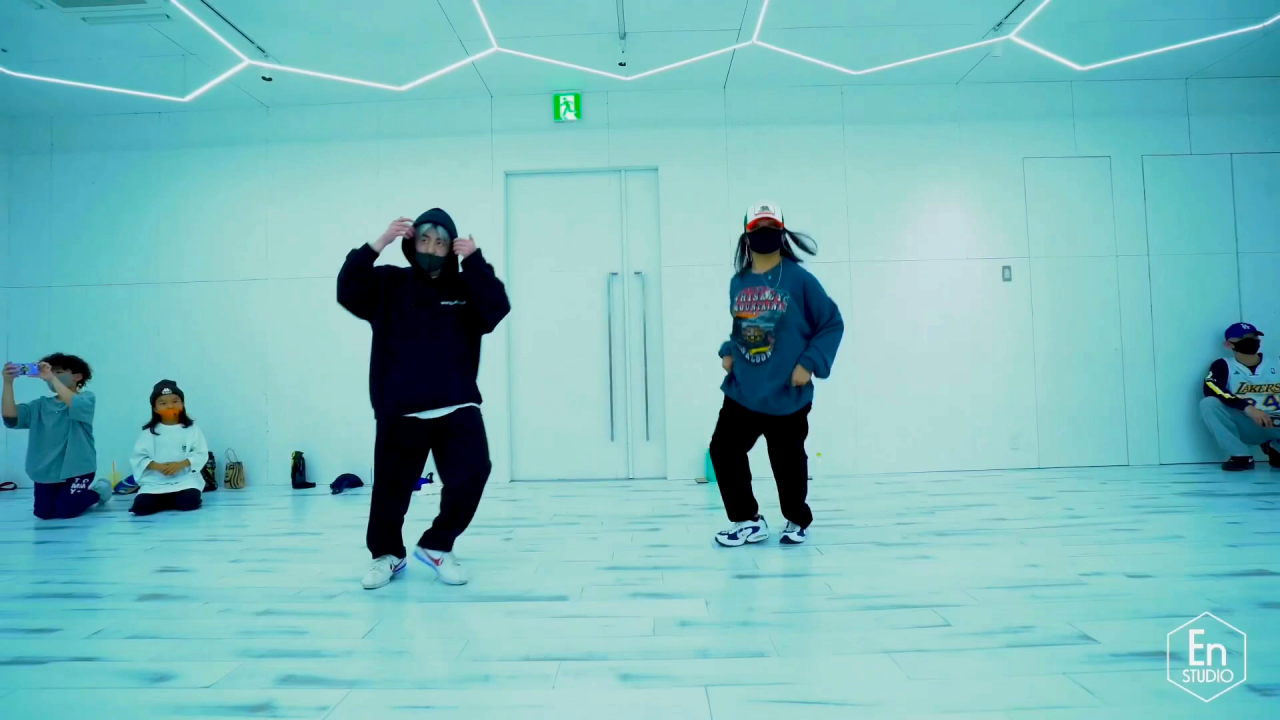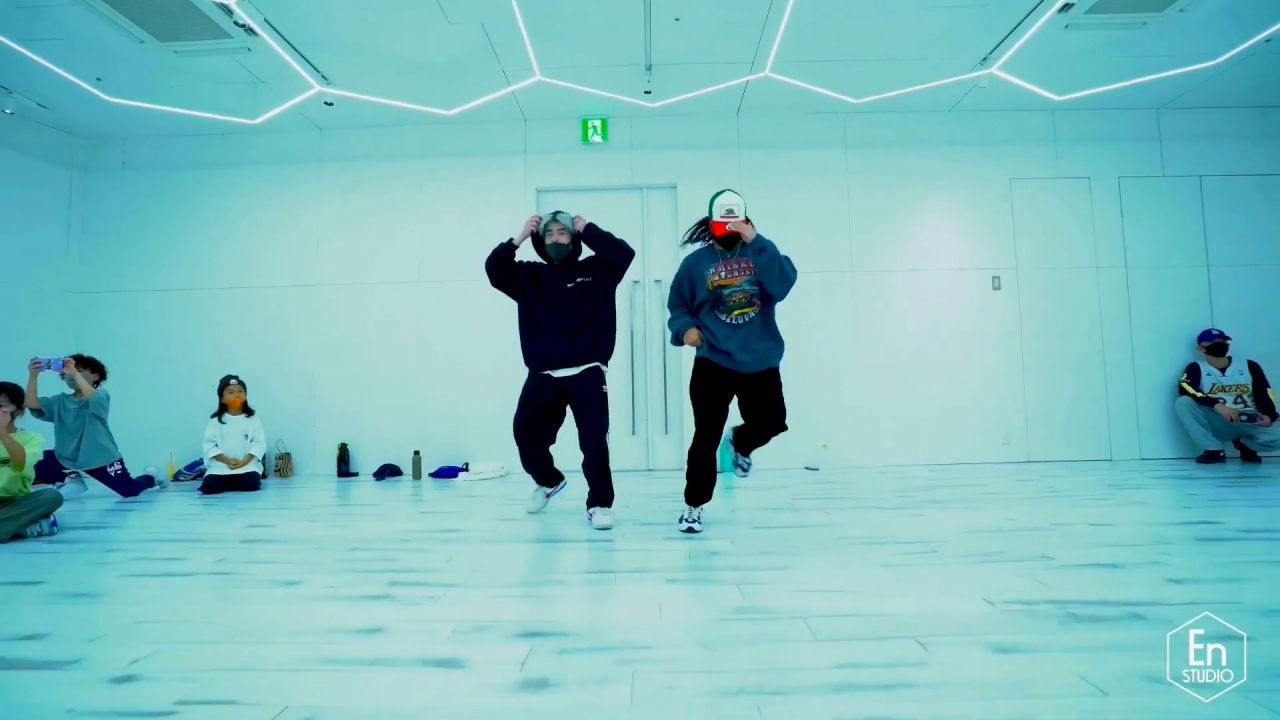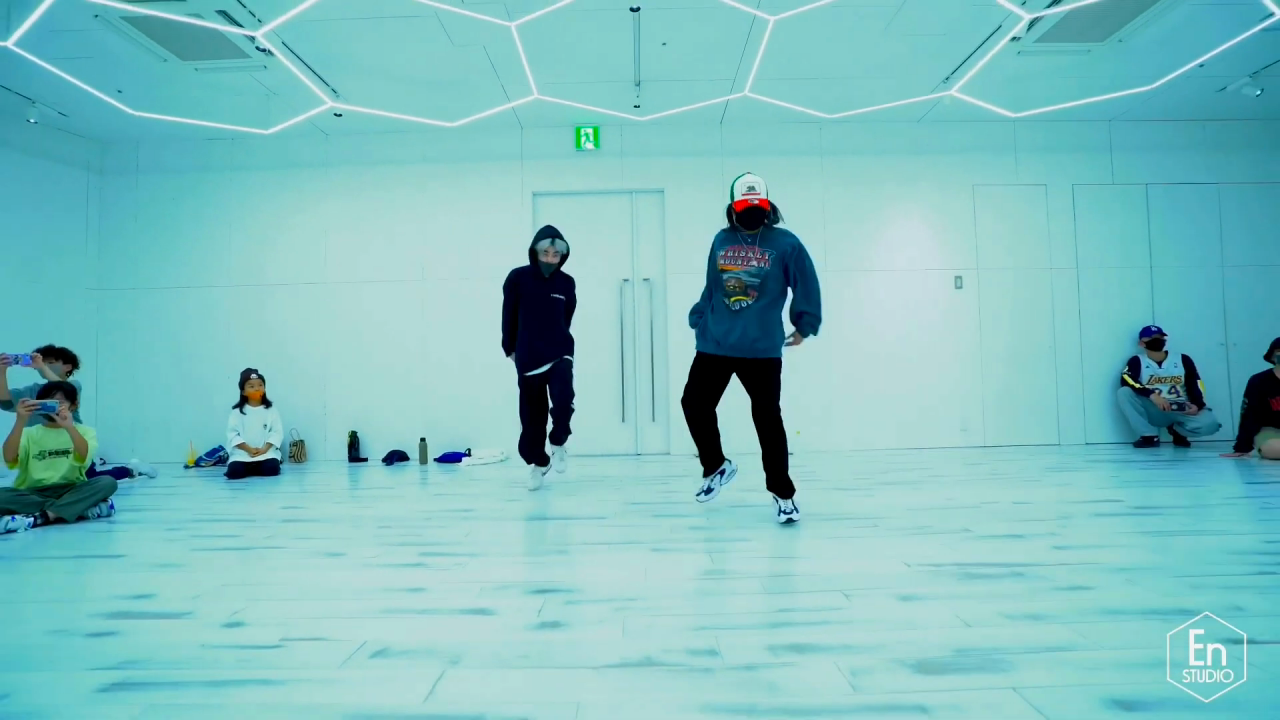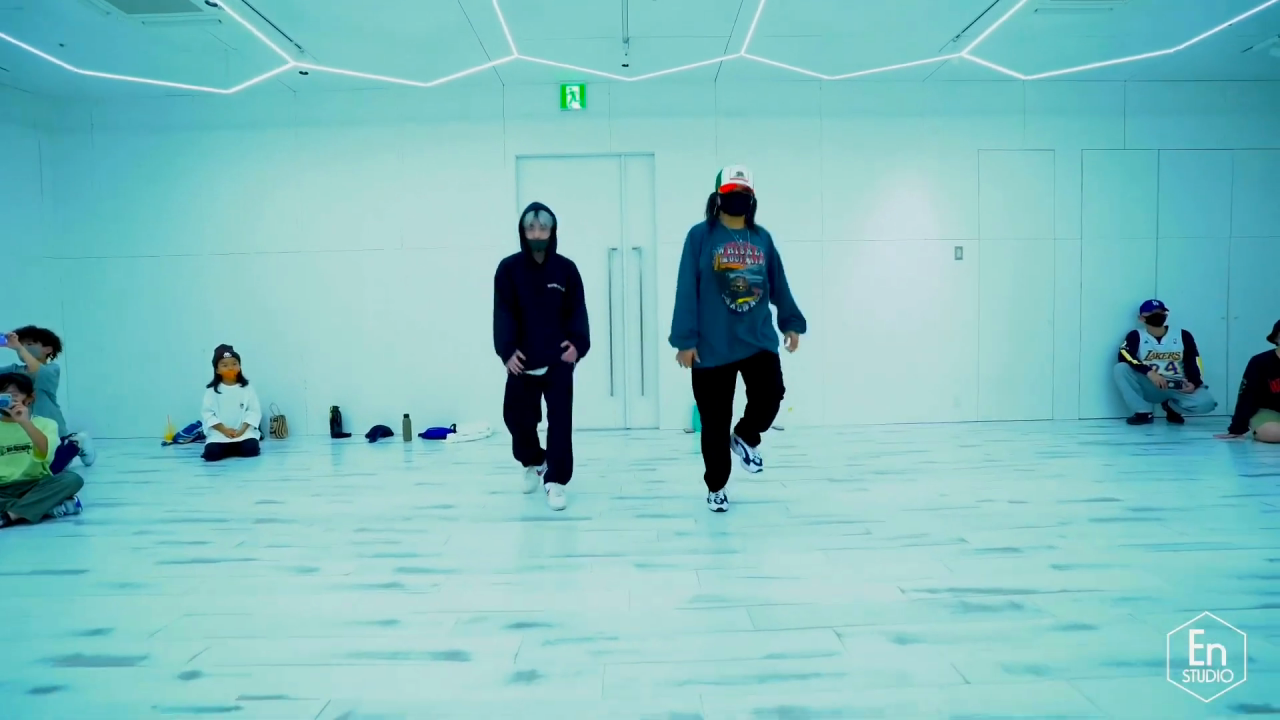
dt=0.7s
person 1, frame 1
left shoulder: (799, 279)
right shoulder: (738, 282)
left elbow: (831, 326)
left wrist: (810, 364)
right wrist: (729, 351)
left hip: (786, 393)
right hip: (743, 391)
left knee: (787, 460)
right knee: (723, 449)
left ankle: (798, 521)
right ankle: (749, 520)
person 1, frame 2
left shoulder: (757, 253)
right shoulder: (696, 261)
left elbow: (783, 284)
right elbow: (679, 306)
left wrist: (756, 241)
right wrist: (685, 329)
left hip: (760, 357)
right hip: (714, 359)
left knee: (771, 419)
right knee: (707, 432)
left ankle: (741, 443)
right ankle: (695, 503)
person 1, frame 3
left shoulder: (783, 242)
right shoulder: (722, 241)
left elbow: (806, 283)
left wrist: (804, 325)
right wrist: (699, 319)
left hip: (760, 347)
right hip: (715, 344)
left knee: (767, 415)
right knee: (695, 402)
left ankle: (783, 495)
right ankle: (716, 467)
person 1, frame 4
left shoulder: (762, 238)
right shoulder: (701, 236)
left elbow: (778, 285)
right elbow: (687, 290)
left wrist: (792, 323)
right wrist: (686, 339)
left hip: (758, 340)
right hip: (714, 347)
left knee: (770, 393)
right knee: (715, 418)
left ankle: (745, 437)
right ankle: (716, 486)
person 2, frame 1
left shoulder: (467, 287)
right shoulder: (388, 285)
left elbow: (498, 308)
right elbow: (347, 290)
left wrist: (474, 260)
right wrist: (379, 244)
left hip: (458, 407)
right hip: (401, 409)
left knee: (471, 475)
right knee: (391, 486)
left ankle: (437, 546)
right ankle: (386, 554)
person 2, frame 2
left shoulder: (595, 271)
right shoulder: (529, 276)
left elbow: (624, 253)
right elbow: (494, 269)
left wrist: (587, 230)
right wrist: (520, 237)
left hip: (586, 372)
right hip: (543, 374)
left knee: (594, 438)
right knee: (527, 433)
left ankle: (600, 504)
right ankle: (549, 481)
person 2, frame 3
left shoulder: (566, 282)
right shoulder: (518, 278)
right elbow: (510, 316)
right wrist: (512, 348)
left hip: (559, 356)
right hip: (529, 360)
left knee: (563, 403)
right knee: (533, 415)
left ankle: (558, 441)
right ankle: (537, 462)
person 2, frame 4
left shoulder: (565, 268)
right shoulder: (509, 268)
left elbow: (577, 310)
right elbow: (503, 313)
left wrist: (577, 342)
right wrist: (507, 350)
left hip: (559, 359)
right hip: (524, 360)
left knee: (560, 419)
right knee: (517, 418)
left ankle: (555, 481)
right ankle: (534, 462)
